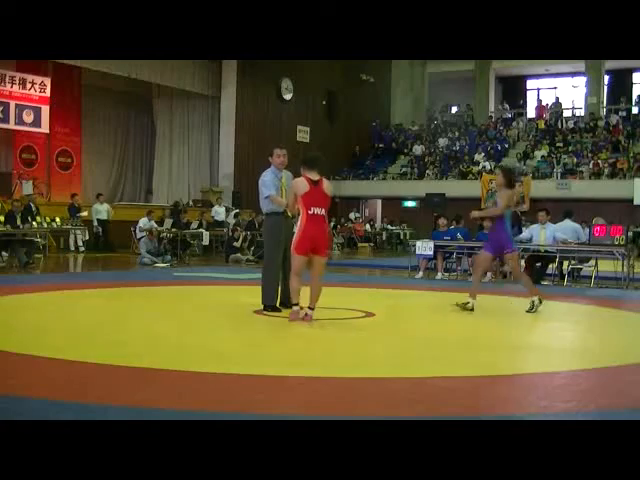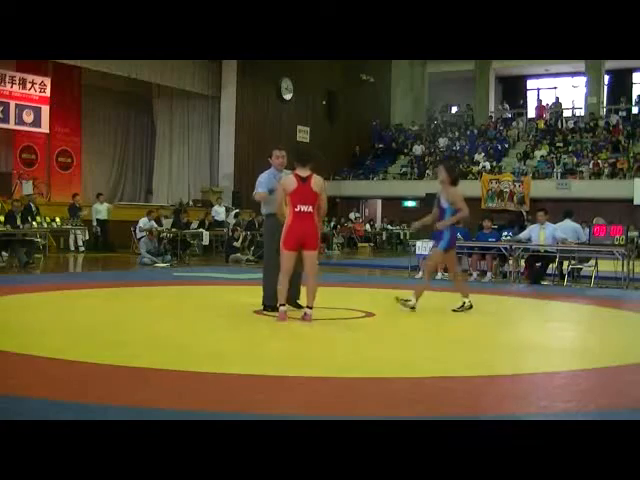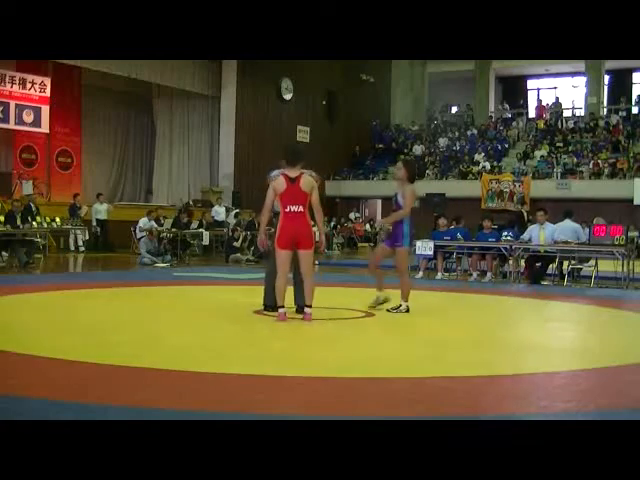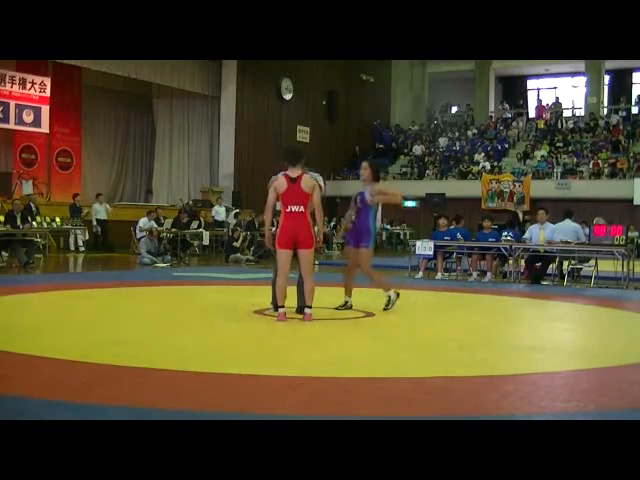
dt=0.4s
person 1, frame 1
left shoulder: (297, 183)
right shoulder: (327, 185)
left elbow: (291, 208)
left hip: (304, 233)
right hip: (323, 233)
left knee: (295, 273)
right knee: (317, 277)
left ankle: (295, 308)
right ankle: (310, 311)
person 1, frame 2
left shoulder: (286, 180)
right shoulder: (319, 181)
left elbow: (279, 208)
right elbow: (323, 210)
left hip: (292, 229)
right hip: (311, 230)
left knee: (285, 273)
right knee: (311, 274)
left ankle: (282, 309)
right ankle: (309, 311)
person 1, frame 3
left shoulder: (276, 182)
right shoulder: (310, 181)
left elbow: (266, 209)
right elbow: (317, 209)
left wrist: (262, 233)
right wrist: (322, 233)
left hip: (285, 229)
right hip: (304, 229)
left knee: (282, 273)
right knee: (307, 274)
left ankle: (281, 311)
right ankle: (308, 311)
person 1, frame 4
left shoulder: (278, 181)
right shoulder: (311, 181)
left elbow: (268, 208)
right elbow: (318, 209)
left wrist: (267, 231)
right wrist: (320, 231)
left hip: (285, 229)
right hip: (304, 229)
left knee: (282, 273)
right knee: (307, 274)
left ankle: (281, 311)
right ankle: (308, 311)
person 2, frame 1
left shoulder: (288, 176)
right shoulder: (267, 177)
right elbow: (274, 198)
left hip: (287, 219)
right hip: (273, 220)
left knee: (289, 261)
right knee: (272, 262)
left ankle: (286, 299)
right ankle: (269, 302)
person 2, frame 2
right shoulder: (265, 177)
right elbow: (257, 196)
right wrist: (273, 189)
right hip: (273, 221)
right knee: (272, 262)
left ankle: (291, 297)
right ankle: (269, 303)
person 2, frame 3
left shoulder: (306, 175)
right shoulder: (278, 174)
left elbow: (314, 179)
right elbow: (271, 179)
left wrist: (314, 178)
right wrist: (276, 176)
right hip: (280, 219)
left knee: (299, 263)
right knee: (274, 262)
left ankle: (301, 304)
right ankle: (270, 302)
person 2, frame 4
left shoulder: (315, 178)
right shoulder: (284, 176)
left elbow: (320, 191)
right elbow: (272, 186)
right wrist: (274, 182)
left ankle: (302, 304)
right ankle: (277, 301)
person 3, frame 1
left shoulder: (507, 194)
right shoulder: (498, 193)
left elbow: (498, 211)
left wrist: (479, 213)
left hip: (504, 237)
right hip: (493, 238)
left knee: (517, 273)
right knee: (477, 269)
left ankle: (535, 298)
right ankle: (471, 302)
person 3, frame 2
left shoulder: (453, 192)
right shoulder: (441, 193)
left elbow: (465, 211)
right elbow: (434, 215)
left wrist: (447, 222)
right wrist: (419, 223)
left hip: (446, 235)
right hip: (442, 236)
left knee: (427, 268)
right knee: (454, 271)
left ankle: (413, 301)
right ankle: (466, 301)
person 3, frame 3
left shoulder: (409, 189)
right shoulder: (400, 189)
left elbow: (405, 211)
left wrist: (386, 220)
right wrist: (387, 221)
left hip: (403, 232)
right hip: (394, 232)
left knee: (402, 270)
right knee: (373, 263)
left ankle: (404, 304)
right ankle: (381, 295)
person 3, frame 4
left shoulder: (376, 188)
right shoulder: (360, 190)
left elbow: (398, 199)
right elbow: (352, 211)
left wrist: (379, 199)
right wrist: (344, 226)
left hip: (367, 233)
right hip: (354, 231)
left knee: (365, 269)
right knee: (349, 268)
left ankle: (390, 293)
right ankle: (347, 301)
